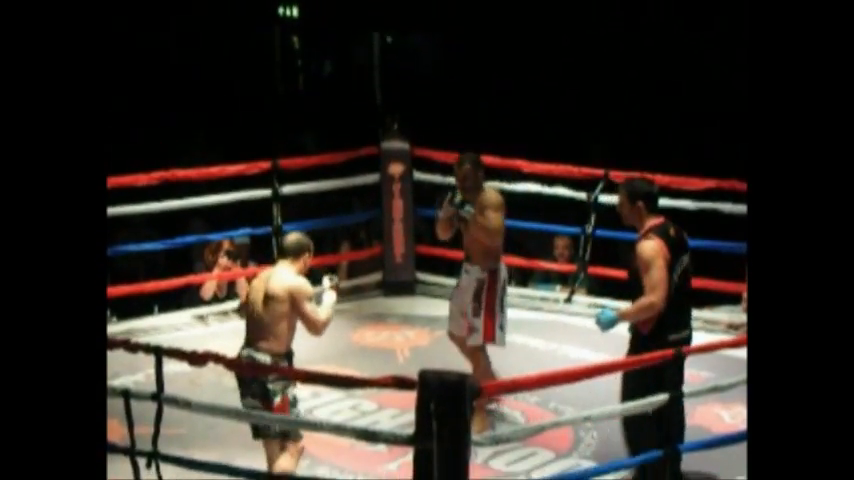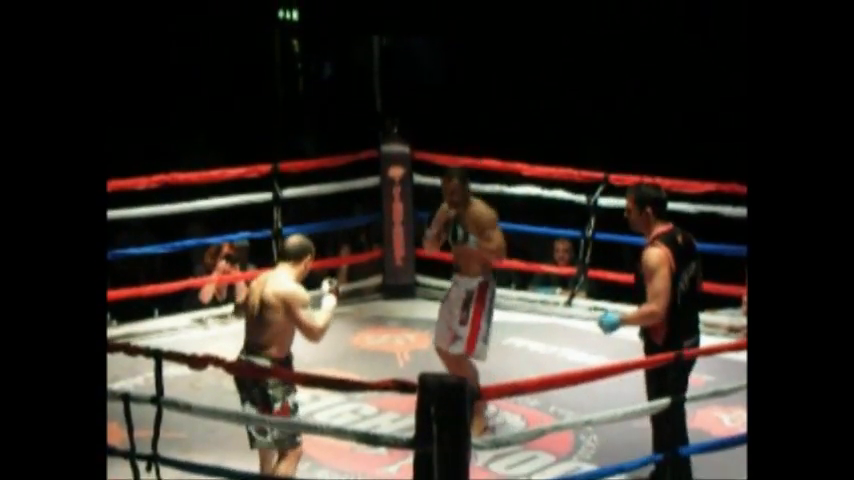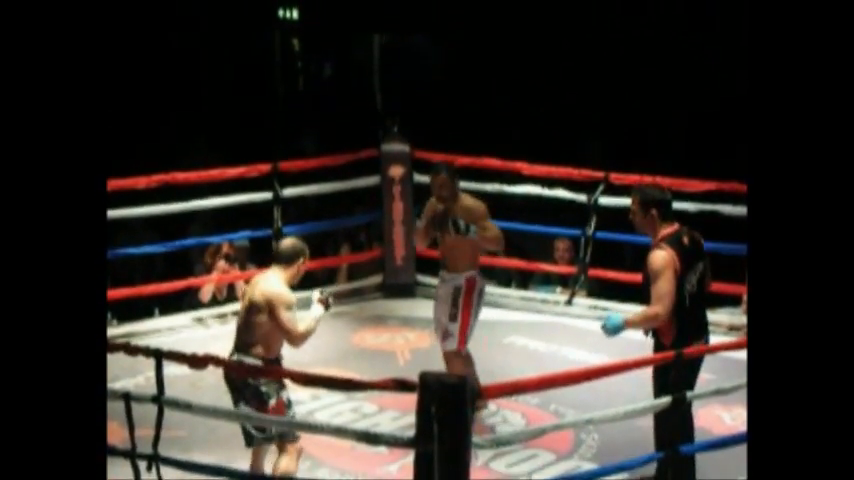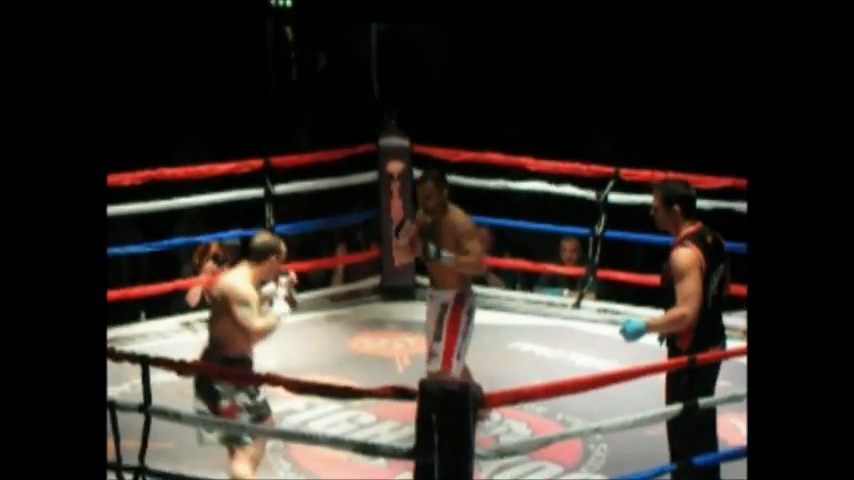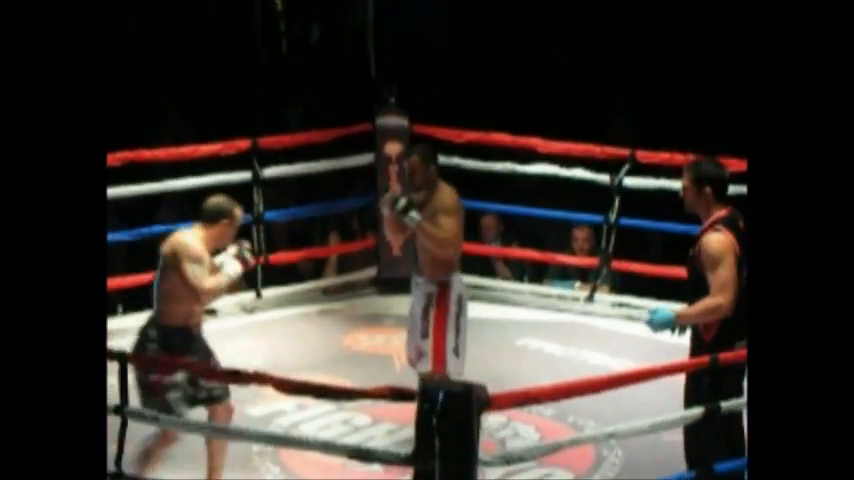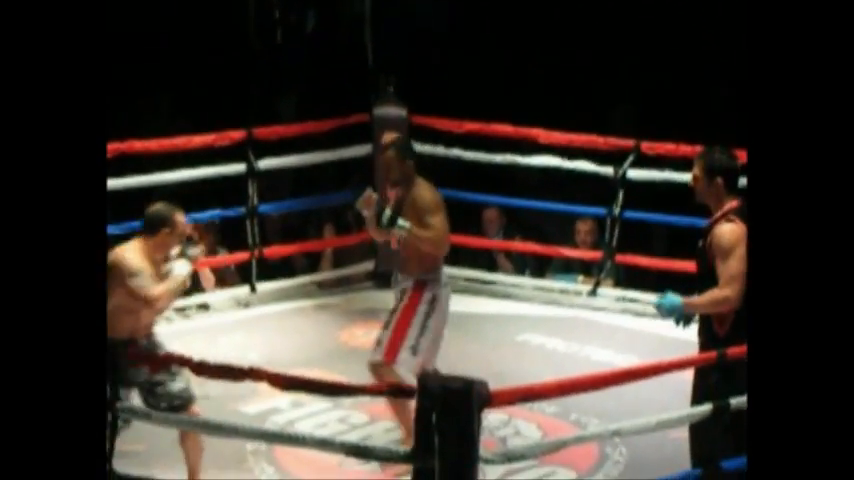
dt=0.2s
person 1, frame 1
left shoulder: (649, 245)
right shoulder: (675, 233)
left elbow: (654, 301)
left wrist: (617, 316)
left hip: (654, 339)
right hip: (680, 332)
left knee: (638, 410)
right knee: (670, 407)
person 1, frame 2
left shoulder: (655, 252)
right shoulder: (686, 239)
left elbow: (655, 310)
left wrist: (619, 320)
left hip: (666, 346)
right hip: (688, 339)
left knee: (666, 417)
right knee: (670, 412)
person 1, frame 3
left shoulder: (661, 254)
right shoulder: (693, 238)
left elbow: (659, 312)
right elbow: (704, 284)
left wrist: (623, 322)
left hip: (676, 346)
right hip: (696, 337)
left knee: (670, 418)
right knee: (677, 411)
person 1, frame 4
left shoulder: (684, 253)
right shoulder: (711, 239)
left elbow: (686, 313)
left wrist: (645, 326)
left hip: (692, 352)
right hip: (712, 345)
left knee: (684, 429)
right knee: (702, 423)
person 1, frame 5
left shoulder: (716, 238)
right shoulder: (734, 224)
left elbow: (721, 304)
left wrist: (675, 317)
right wrist: (688, 316)
left hip: (716, 347)
right hip: (734, 342)
left knee: (702, 431)
right knee: (727, 425)
person 1, frame 6
left shoulder: (728, 229)
right shoulder: (736, 217)
left elbow: (729, 295)
left wrist: (682, 304)
right wrist: (695, 305)
left hip: (725, 343)
right hip: (735, 339)
left knee: (708, 428)
right knee: (733, 423)
person 2, frame 1
left shoulder: (492, 198)
right shoulder: (461, 196)
left elbow: (495, 236)
right elbow: (444, 234)
left wrist: (467, 210)
right wrist: (445, 210)
left hip: (488, 275)
right hip: (469, 271)
left knee: (476, 344)
right knee: (457, 334)
left ankle: (480, 412)
right ankle: (489, 381)
person 2, frame 2
left shoulder: (483, 214)
right shoulder: (446, 211)
left elbow: (500, 253)
right elbow: (429, 249)
left wrist: (470, 241)
right wrist: (433, 228)
left hip: (478, 287)
right hip: (457, 284)
left knee: (459, 355)
right knee: (444, 349)
left ankle: (477, 418)
right ankle: (475, 401)
person 2, frame 3
left shoulder: (473, 207)
right shoulder: (436, 206)
left elbow: (498, 242)
right elbow: (421, 244)
left wrist: (468, 230)
right wrist: (424, 220)
left hip: (466, 283)
right hip: (446, 280)
left knee: (452, 352)
right knee: (457, 347)
person 2, frame 4
left shoulder: (459, 223)
right shoulder: (423, 218)
left elbow: (479, 266)
right elbow: (400, 258)
left wrist: (442, 255)
right wrist: (404, 237)
left hip: (456, 300)
right hip: (437, 297)
left knee: (439, 371)
right knee: (450, 363)
person 2, frame 5
left shoulder: (446, 200)
right shoulder: (419, 194)
left elbow: (448, 247)
right elbow: (396, 236)
left wrist: (411, 215)
right wrist: (389, 212)
left hip: (444, 288)
right hip: (424, 285)
left knee: (435, 372)
right knee: (424, 364)
person 2, frame 6
left shoulder: (424, 196)
right shoulder: (399, 193)
left elbow: (439, 246)
right elbow: (380, 235)
left wrist: (398, 224)
right wrist: (369, 212)
left hip: (423, 288)
right hip: (411, 283)
left knee: (381, 365)
right knee: (418, 365)
left ankle: (412, 438)
person 3, frame 1
left shoulder: (261, 279)
right shoulder: (296, 285)
left elbow: (243, 310)
right elbow: (318, 326)
right wrist: (330, 294)
left hip: (249, 361)
right hip: (269, 368)
left knee: (273, 430)
right knee: (292, 444)
left ankle: (275, 473)
person 3, frame 2
left shoulder: (262, 280)
right shoulder: (292, 290)
left elbow: (242, 309)
right elbow: (315, 333)
right wrist: (329, 299)
left hip: (250, 365)
left knee: (272, 433)
right knee: (291, 449)
person 3, frame 3
left shoulder: (262, 280)
right shoulder: (277, 291)
right elbow: (297, 336)
right wrist: (318, 308)
left hip: (247, 366)
left knee: (269, 431)
right knee: (291, 446)
left ankle: (255, 473)
person 3, frame 4
left shoulder: (244, 279)
right shoulder: (236, 286)
right elbow: (254, 332)
left wrist: (275, 289)
right wrist: (282, 307)
left hip: (238, 367)
left knee: (262, 421)
right knee: (244, 452)
person 3, frame 5
left shoulder: (201, 246)
right shoulder: (186, 244)
right elbow: (205, 293)
left wrist: (229, 259)
right wrist: (232, 268)
left hip: (191, 338)
right hip: (163, 343)
left knee: (222, 408)
right knee: (171, 430)
person 3, frame 6
left shoulder: (153, 256)
right shoulder: (125, 259)
right elbow: (158, 301)
left wrist: (174, 264)
right wrist: (182, 270)
left hip: (145, 346)
right hip: (116, 352)
left knee: (190, 414)
